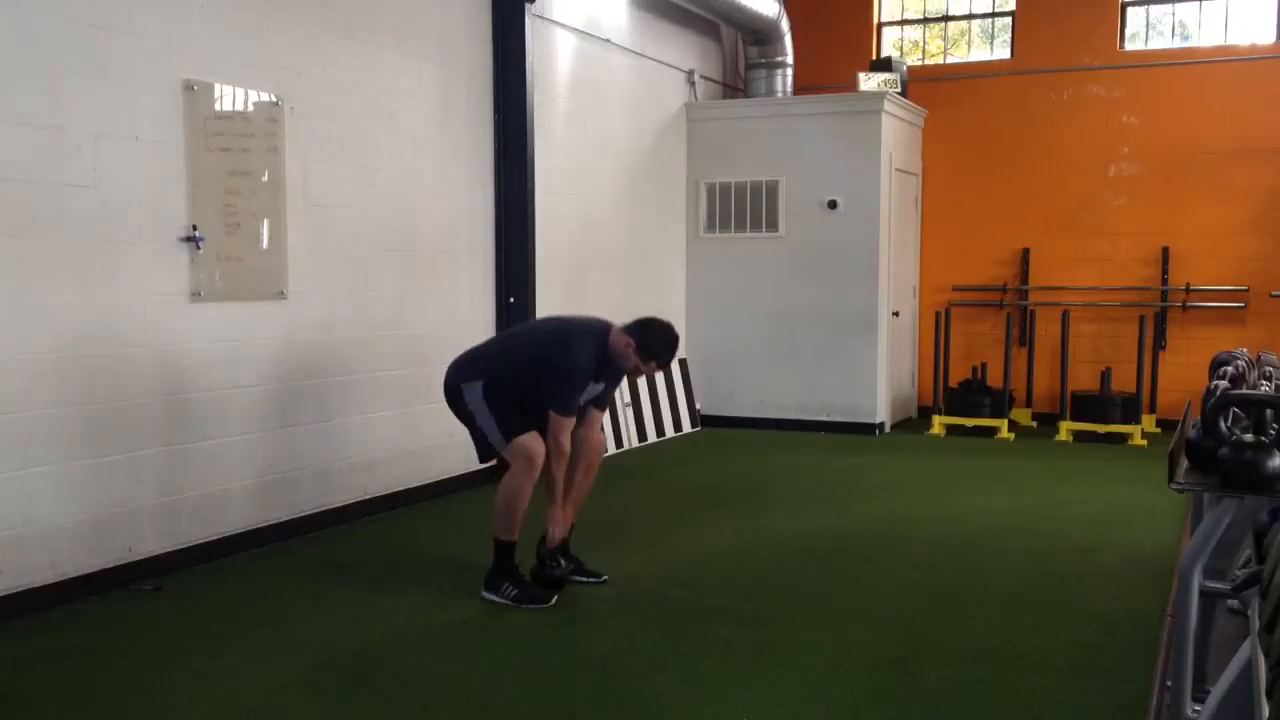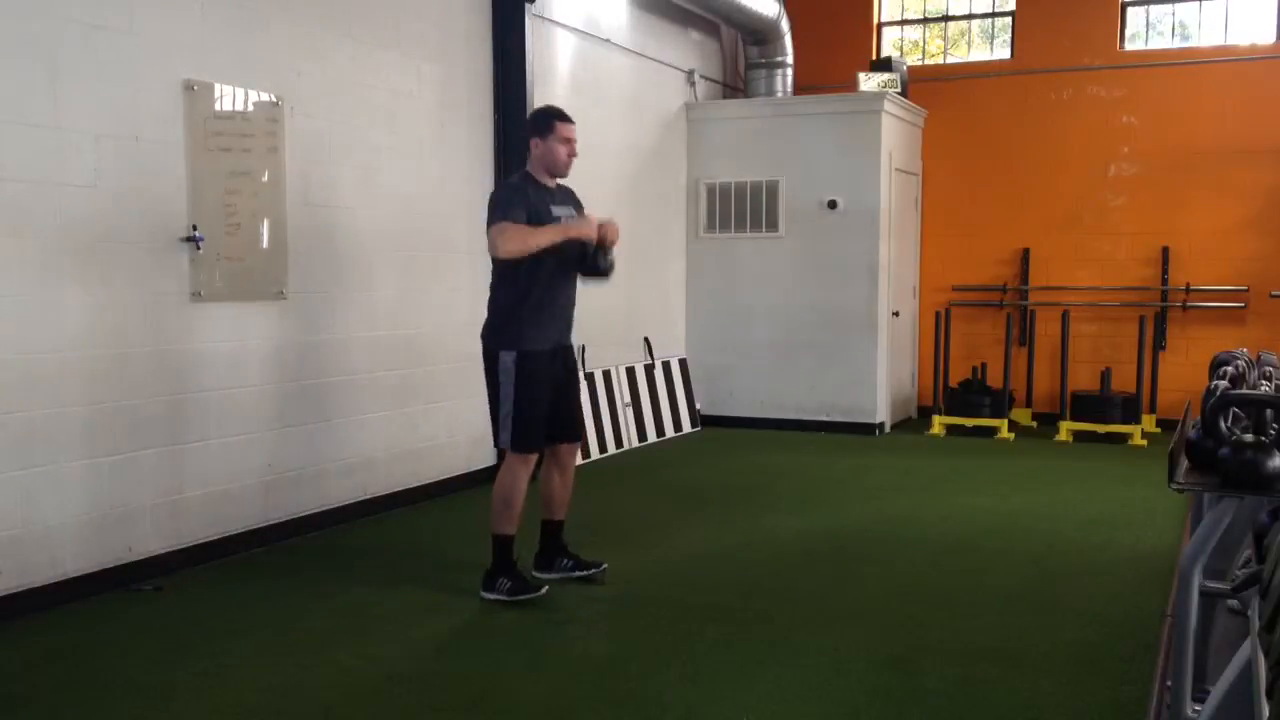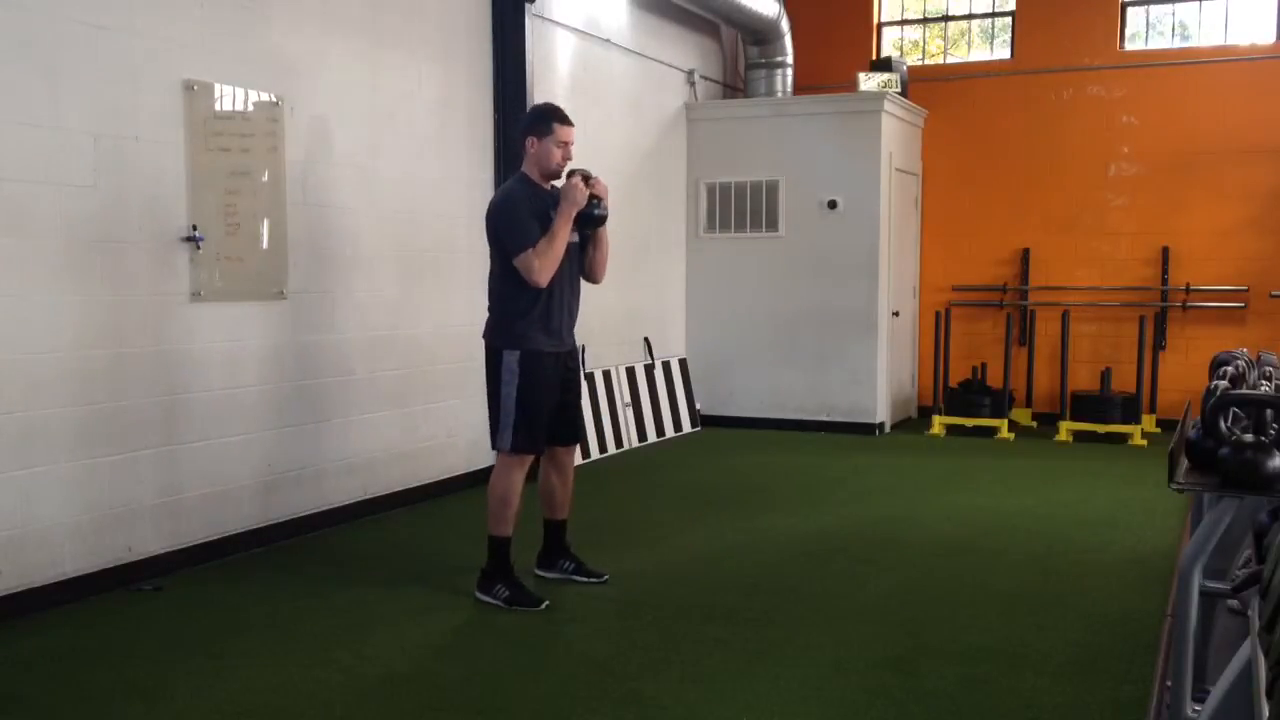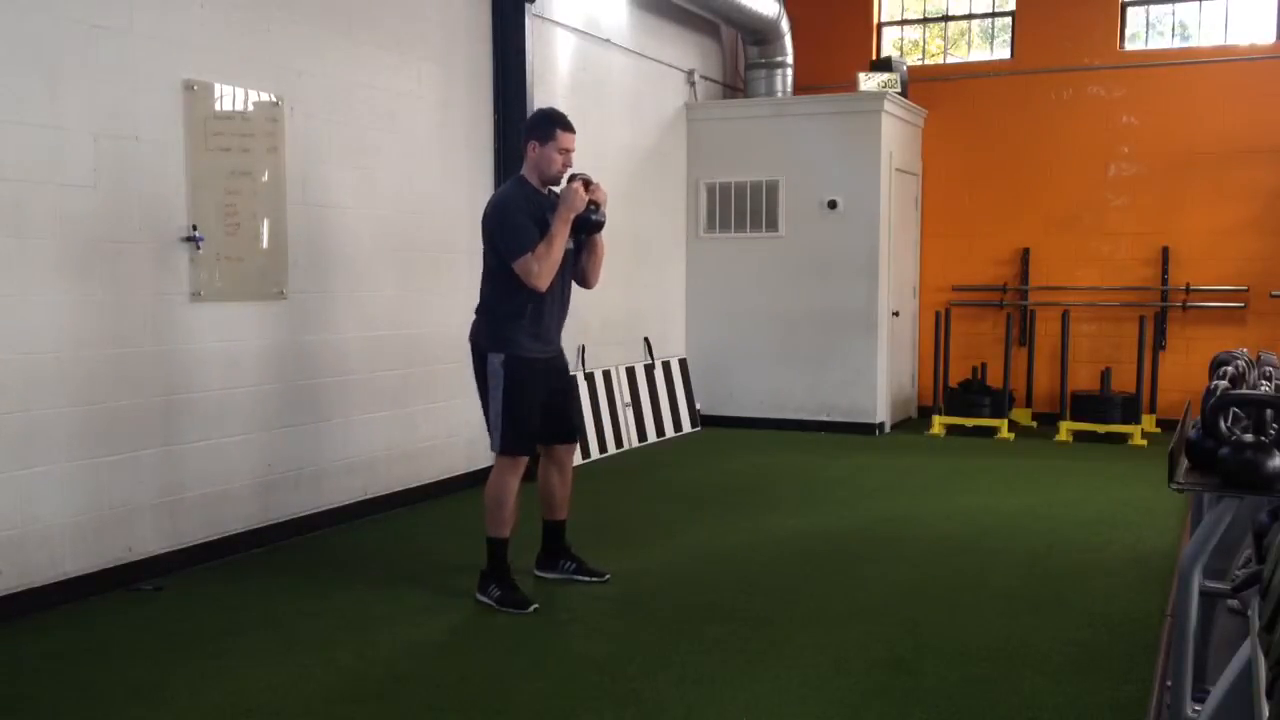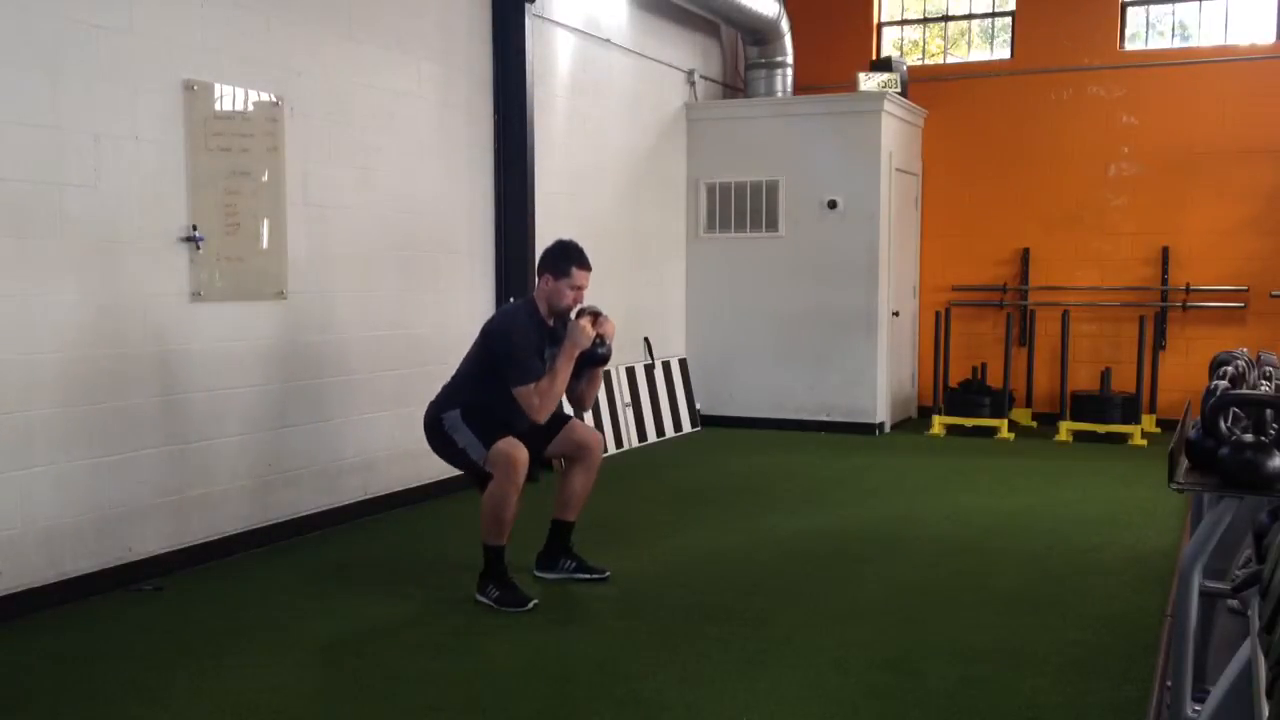
dt=1s
person 1, frame 1
left shoulder: (613, 355)
right shoulder: (577, 353)
left elbow: (588, 429)
right elbow: (559, 439)
left wrist: (569, 505)
right wrist: (555, 507)
right hip: (476, 383)
left knee: (594, 447)
right knee: (531, 454)
left ankle: (557, 552)
right ankle: (501, 574)
person 1, frame 2
left shoulder: (566, 196)
right shoulder: (512, 193)
left elbow: (586, 252)
right elbow: (502, 245)
left wrist: (601, 237)
right wrist: (569, 230)
left hip: (556, 345)
right hip: (516, 348)
left knee: (565, 450)
right knee: (523, 455)
left ankle: (552, 552)
right ankle: (500, 571)
person 1, frame 3
left shoulder: (563, 200)
right shoulder: (513, 200)
left elbow: (594, 272)
right elbow: (538, 272)
right wrist: (567, 212)
left hip: (560, 346)
right hip: (520, 349)
left knee: (562, 450)
right knee: (517, 455)
left ankle: (554, 553)
right ankle: (495, 573)
person 1, frame 4
left shoulder: (558, 201)
right shoulder: (509, 203)
left elbow: (587, 277)
right elbow: (537, 276)
right wrist: (564, 215)
left hip: (547, 349)
right hip: (508, 351)
left knee: (562, 450)
right knee: (513, 458)
left ankle: (554, 553)
right ankle: (494, 575)
person 1, frame 5
left shoulder: (562, 324)
right shoulder: (513, 326)
left elbow: (581, 402)
right elbow: (540, 411)
right wrist: (572, 349)
right hip: (457, 417)
left knee: (590, 444)
right knee: (514, 459)
left ankle: (555, 553)
right ankle: (492, 577)
